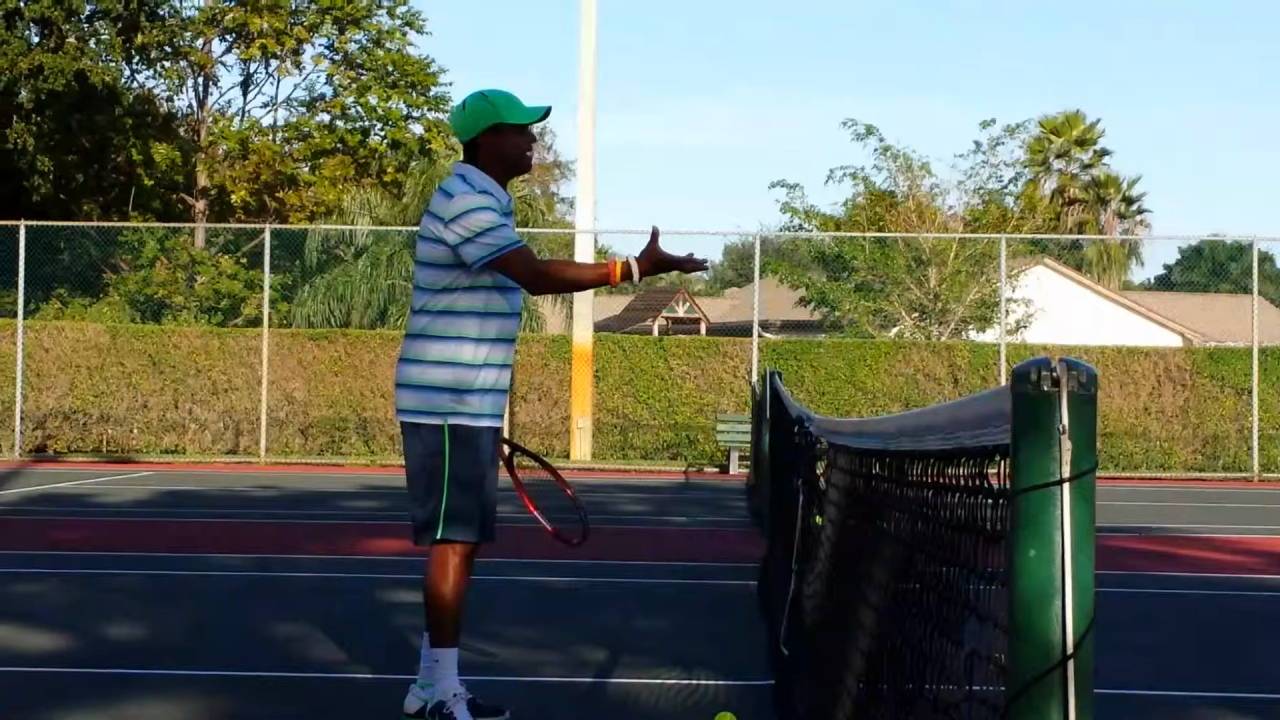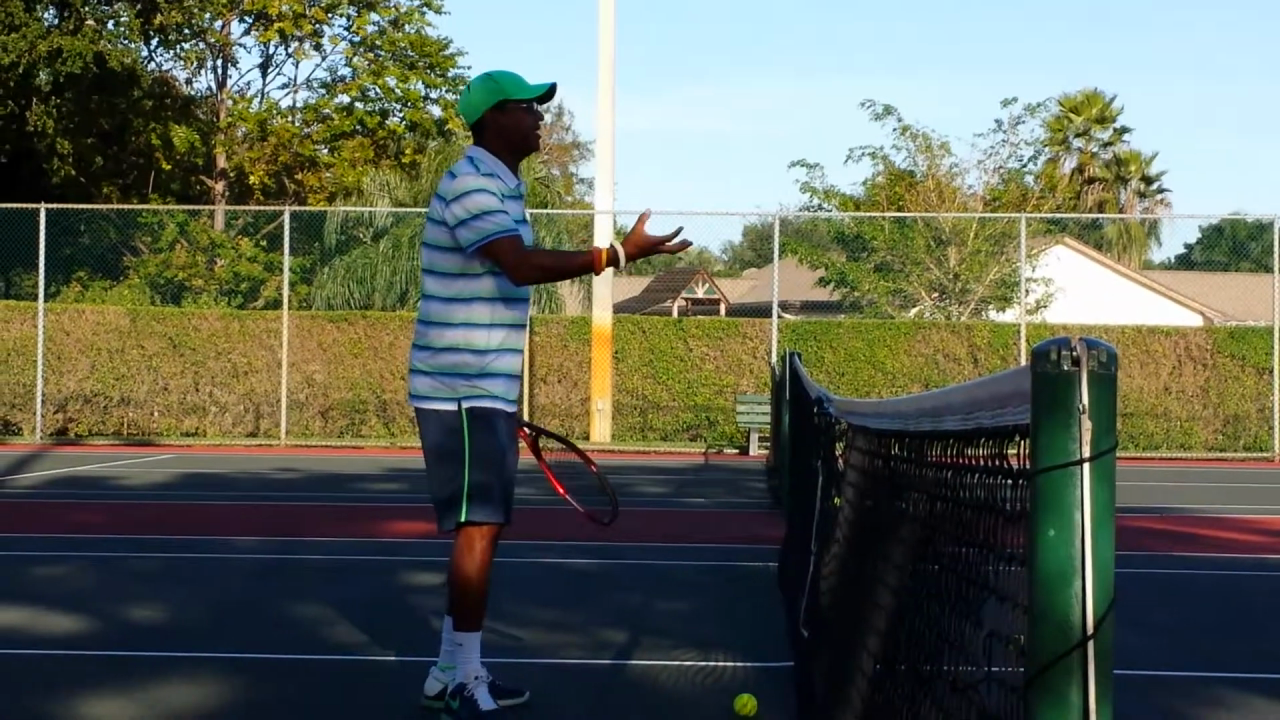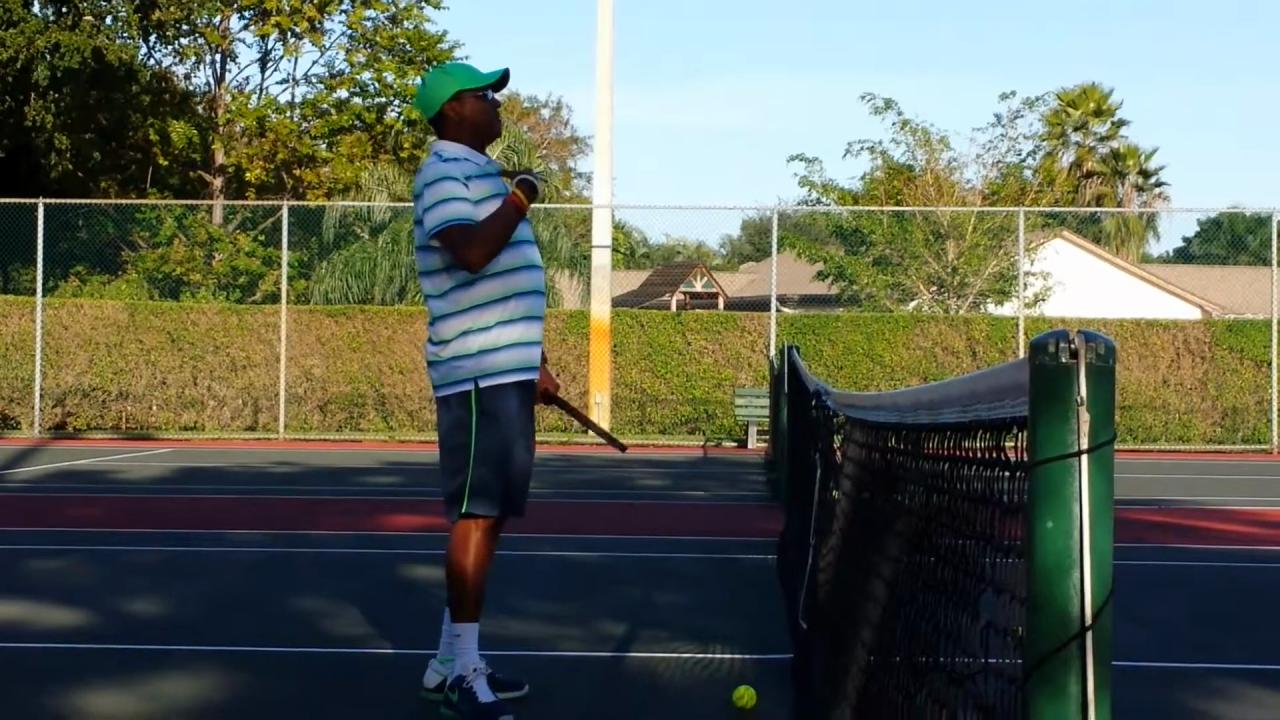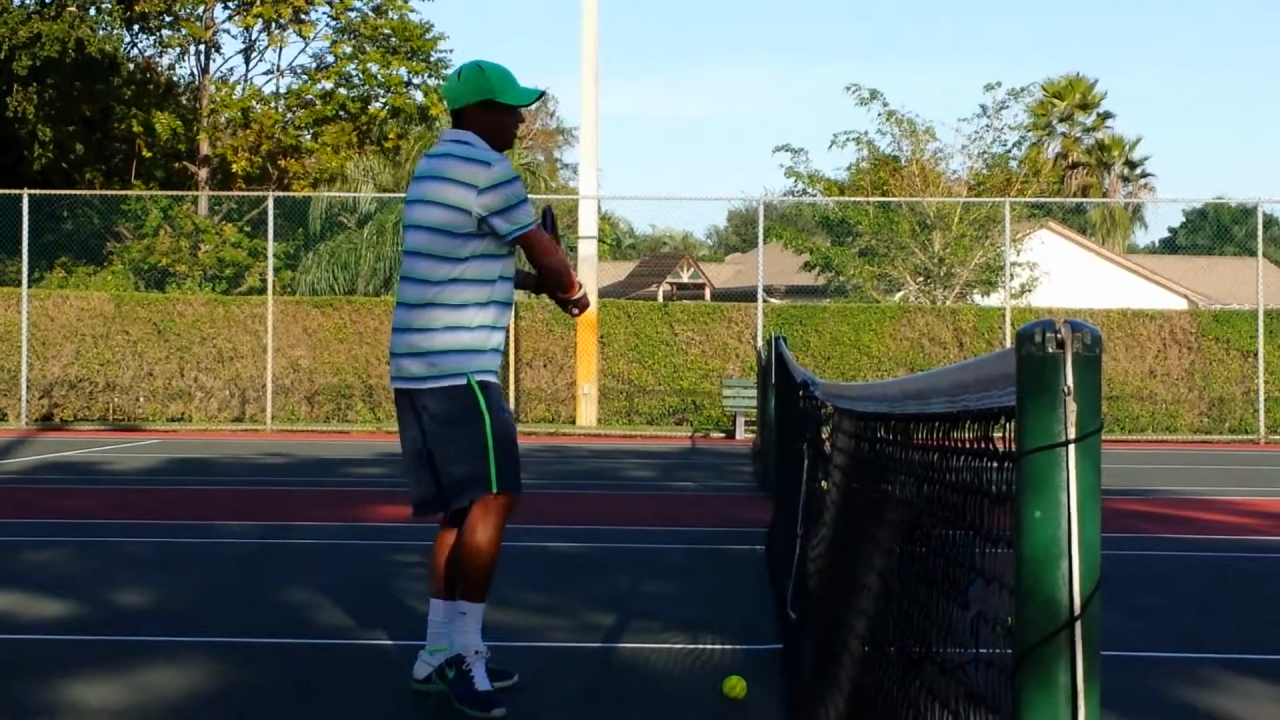
dt=1s
person 1, frame 1
left shoulder: (483, 199)
right shoulder: (465, 199)
right elbow: (536, 275)
right wrist: (634, 268)
left hip: (464, 404)
right hip: (446, 404)
left knee: (462, 541)
right knee: (455, 541)
person 1, frame 2
left shoulder: (500, 186)
right shoulder: (471, 181)
right elbow: (521, 267)
right wrist: (620, 253)
left hip: (481, 388)
right hip: (459, 388)
left knee: (484, 524)
right knee: (480, 524)
person 1, frame 3
left shoulder: (481, 171)
right shoulder: (443, 171)
right elbow: (471, 253)
left wrist: (537, 362)
right wrist: (521, 197)
left hip: (505, 371)
right hip: (478, 373)
left knee: (488, 514)
right knee: (477, 513)
left ankle: (453, 660)
person 1, frame 4
left shoulder: (439, 163)
right shoulder: (487, 168)
right elbow: (541, 251)
left wrist: (541, 285)
right wrist: (572, 289)
left hip: (427, 365)
right hip: (454, 366)
left knee: (461, 506)
right knee: (493, 497)
left ankle: (440, 652)
right ankle: (463, 652)
